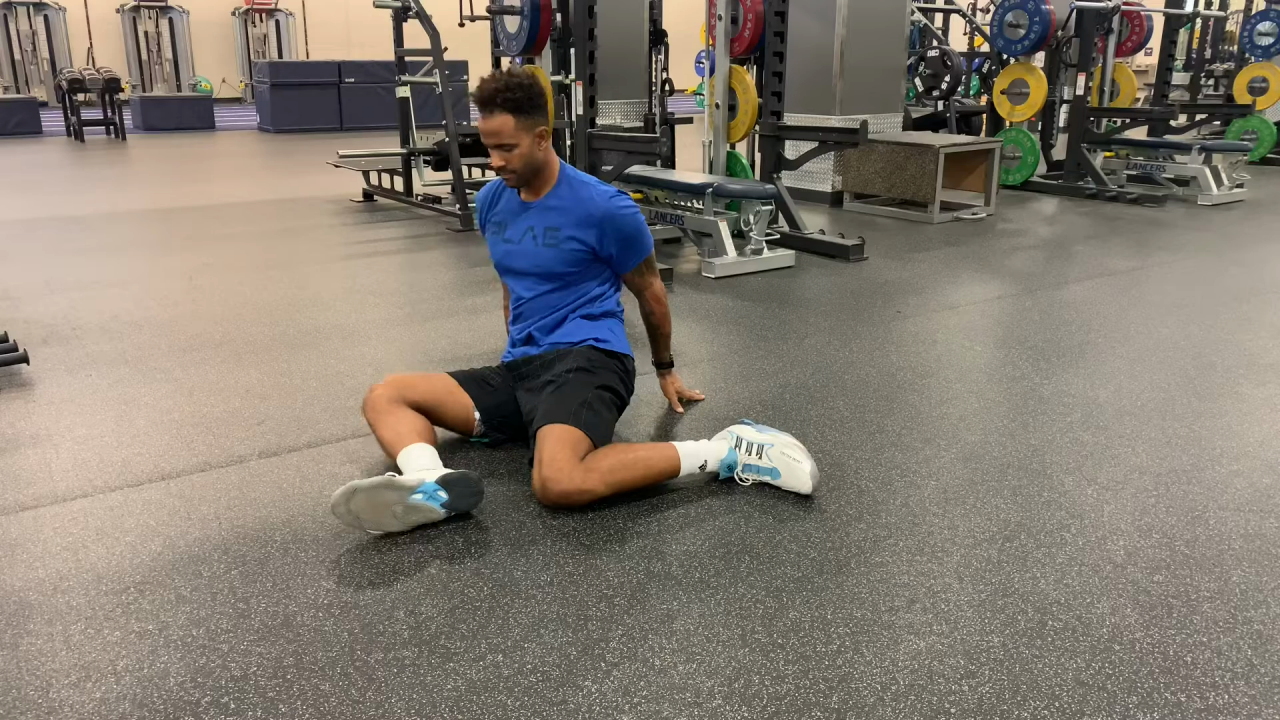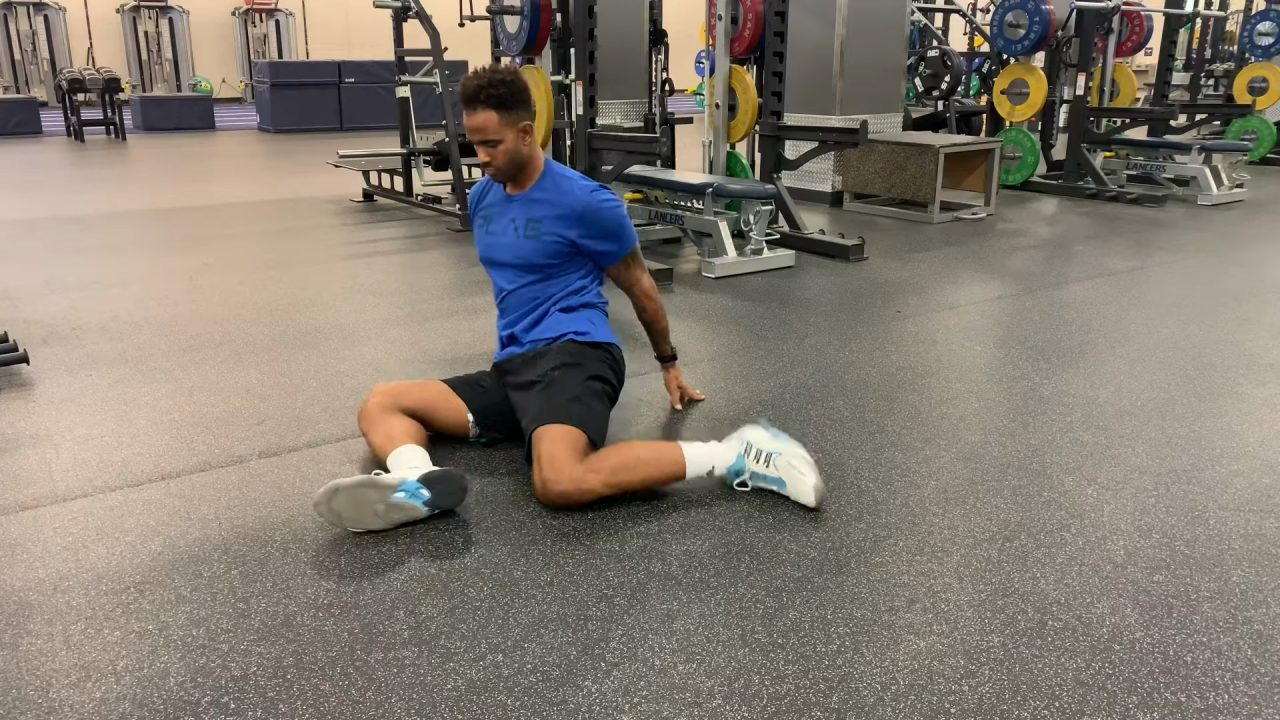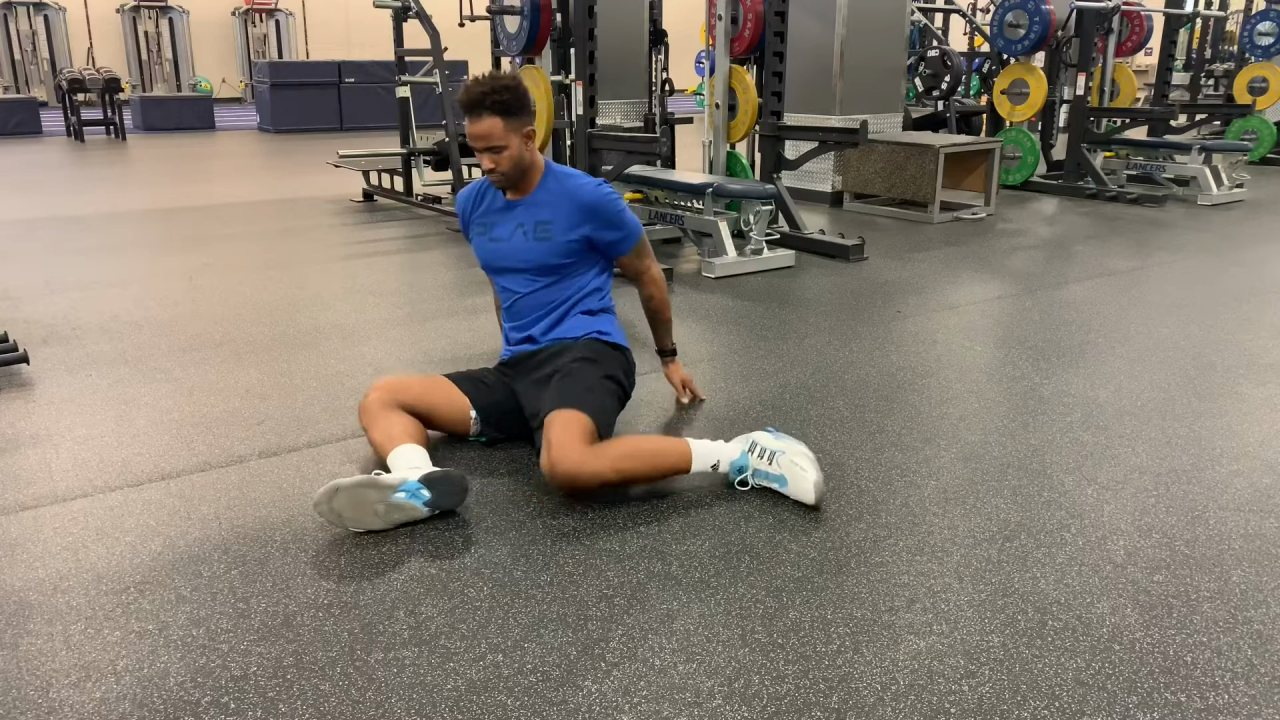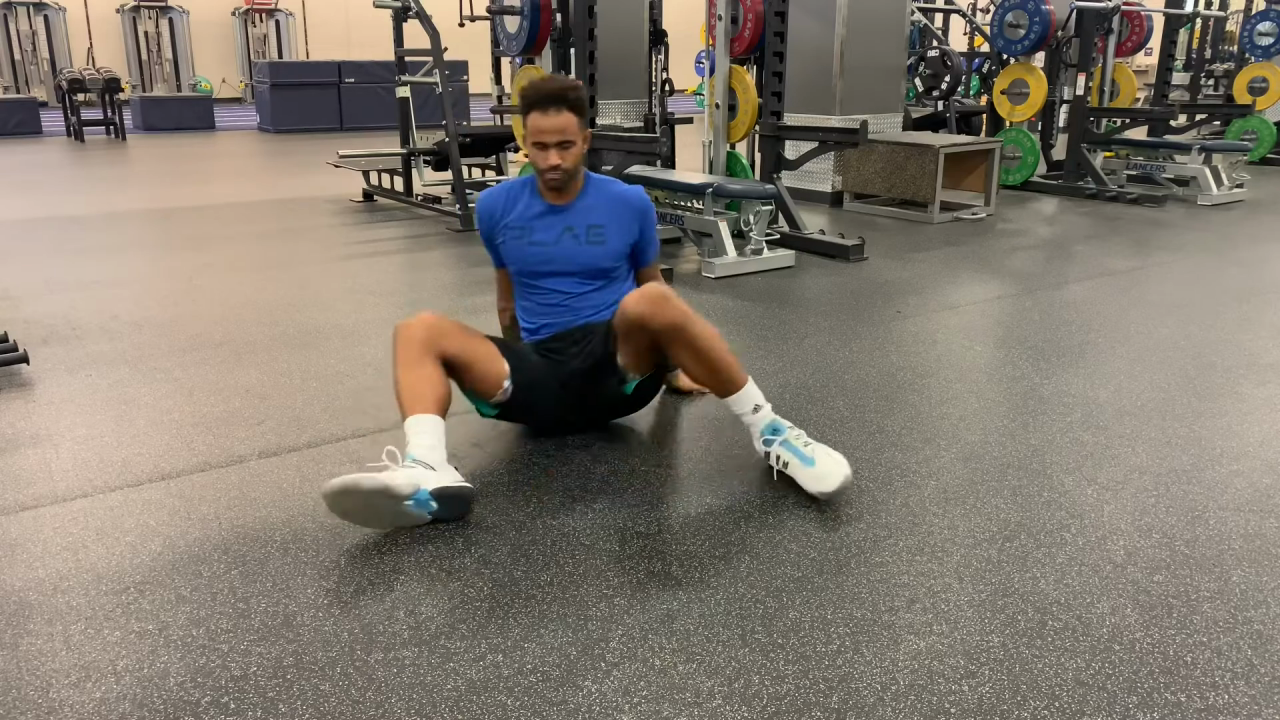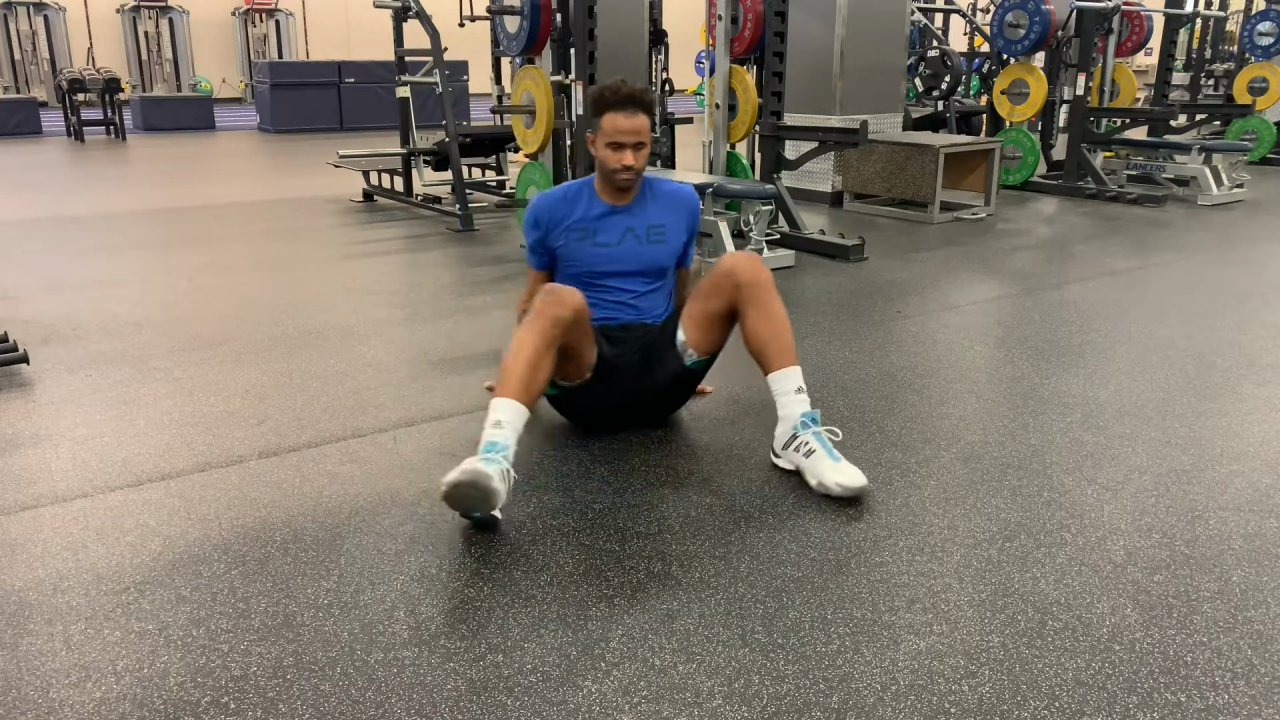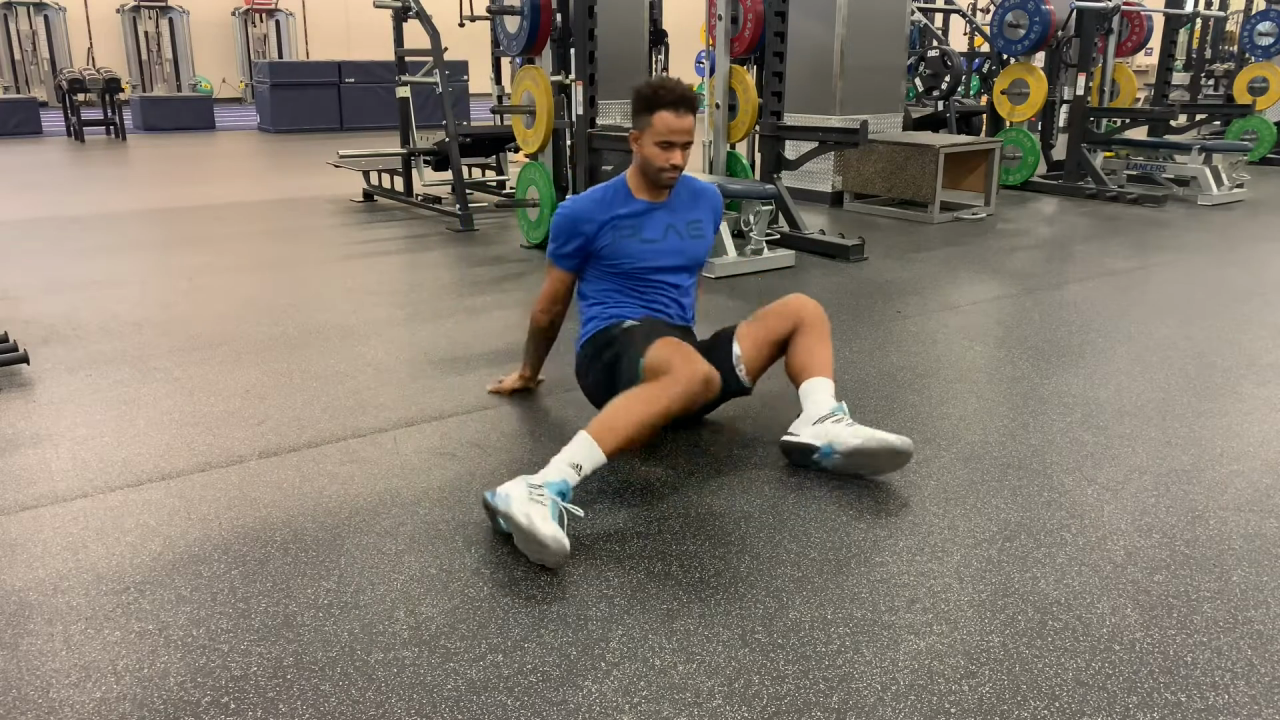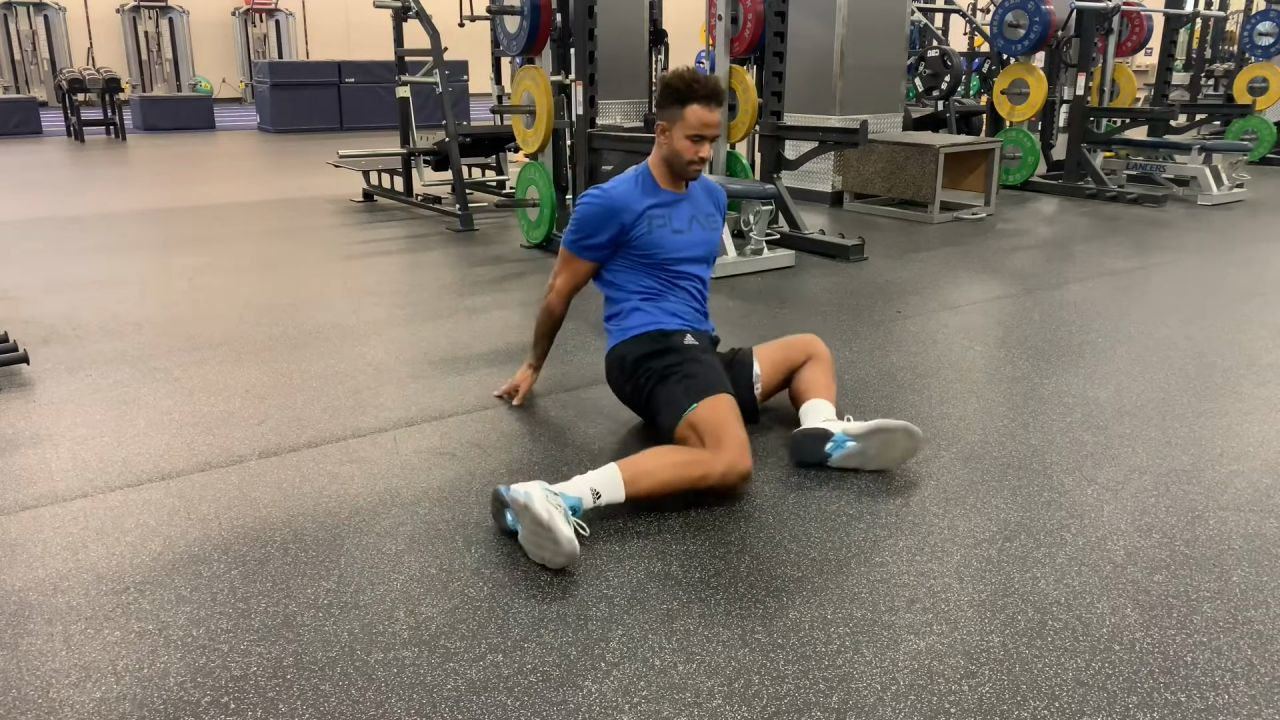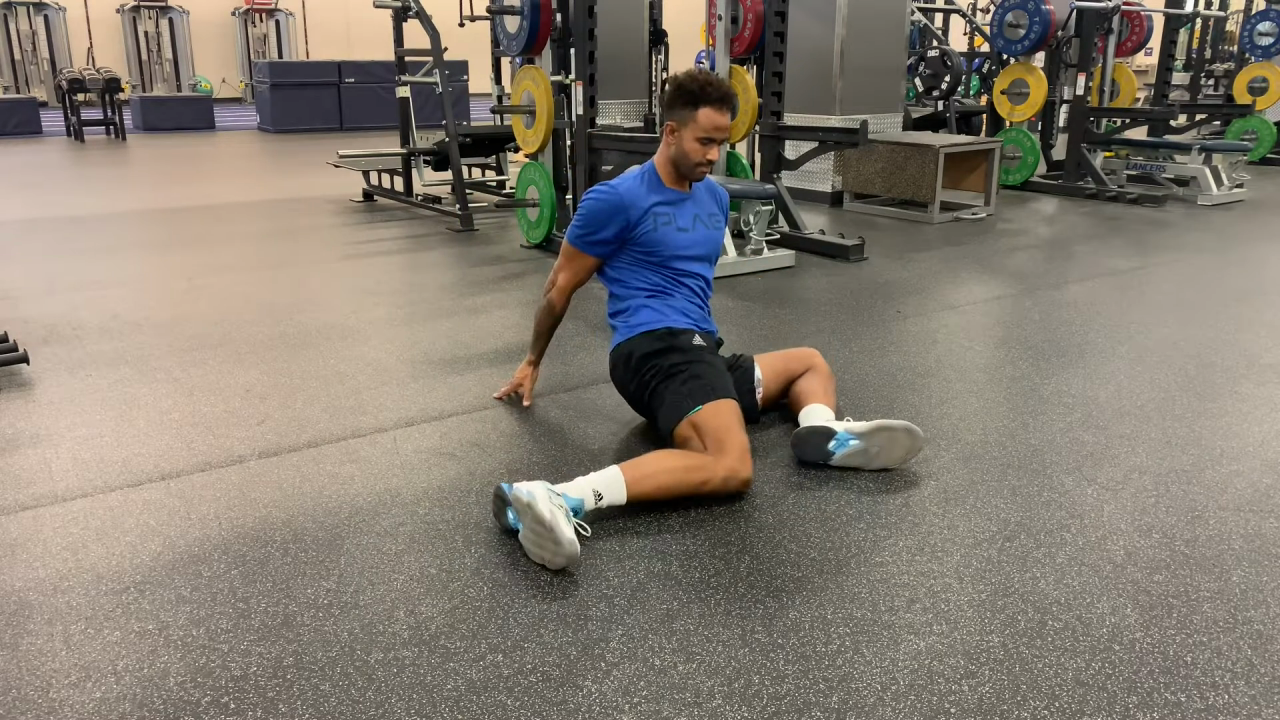
dt=0.4s
person 1, frame 1
left shoulder: (605, 209)
right shoulder: (490, 202)
left elbow: (650, 291)
left wrist: (665, 370)
left hip: (586, 360)
right hip: (520, 368)
left knee: (557, 484)
right knee: (385, 397)
left ankle: (729, 453)
right ankle: (433, 486)
person 1, frame 2
left shoulder: (585, 203)
right shoulder: (482, 199)
left elbow: (639, 286)
left wrist: (668, 364)
left hip: (573, 356)
right hip: (514, 366)
left knee: (559, 484)
right knee: (379, 407)
left ankle: (736, 455)
right ankle: (415, 486)
person 1, frame 3
left shoulder: (587, 198)
right shoulder: (472, 203)
left elbow: (648, 275)
left wrist: (669, 357)
left hip: (584, 353)
right hip: (519, 366)
left knee: (566, 464)
right knee: (379, 401)
left ankle: (740, 456)
right ankle: (418, 484)
person 1, frame 4
left shoulder: (628, 204)
right shoulder: (496, 207)
left elbow: (652, 283)
left wrist: (672, 364)
right wrist: (516, 373)
left hip: (618, 365)
right hip: (544, 369)
left knee: (650, 304)
right knee: (418, 332)
left ankle: (772, 435)
right ankle: (429, 480)
person 1, frame 5
left shoulder: (681, 203)
right shoulder: (550, 210)
right elbow: (531, 303)
left wrist: (682, 362)
right wrist: (525, 371)
left hip: (657, 366)
right hip: (585, 377)
left knee: (743, 267)
right knee: (559, 302)
left ankle: (798, 429)
right ankle: (492, 465)
person 1, frame 6
left shoulder: (706, 201)
right shoulder: (585, 212)
right elbow: (551, 305)
right wrist: (528, 373)
left hip: (678, 356)
right hip: (616, 357)
left knee: (802, 310)
right knee: (696, 377)
left ankle: (821, 426)
right ankle: (543, 490)
person 1, frame 7
left shoulder: (712, 197)
right shoulder: (611, 202)
right elbow: (560, 290)
right wrist: (534, 366)
left hip: (693, 350)
right hip: (651, 351)
left knee: (810, 349)
right knee: (730, 464)
left ankle: (825, 433)
right ankle: (557, 499)
person 1, frame 8
left shoulder: (715, 198)
right shoulder: (617, 200)
right elbow: (561, 285)
right wrist: (532, 362)
left hip: (696, 351)
right hip: (660, 350)
left knee: (810, 363)
right knee: (729, 470)
left ankle: (825, 434)
right ankle: (560, 500)
